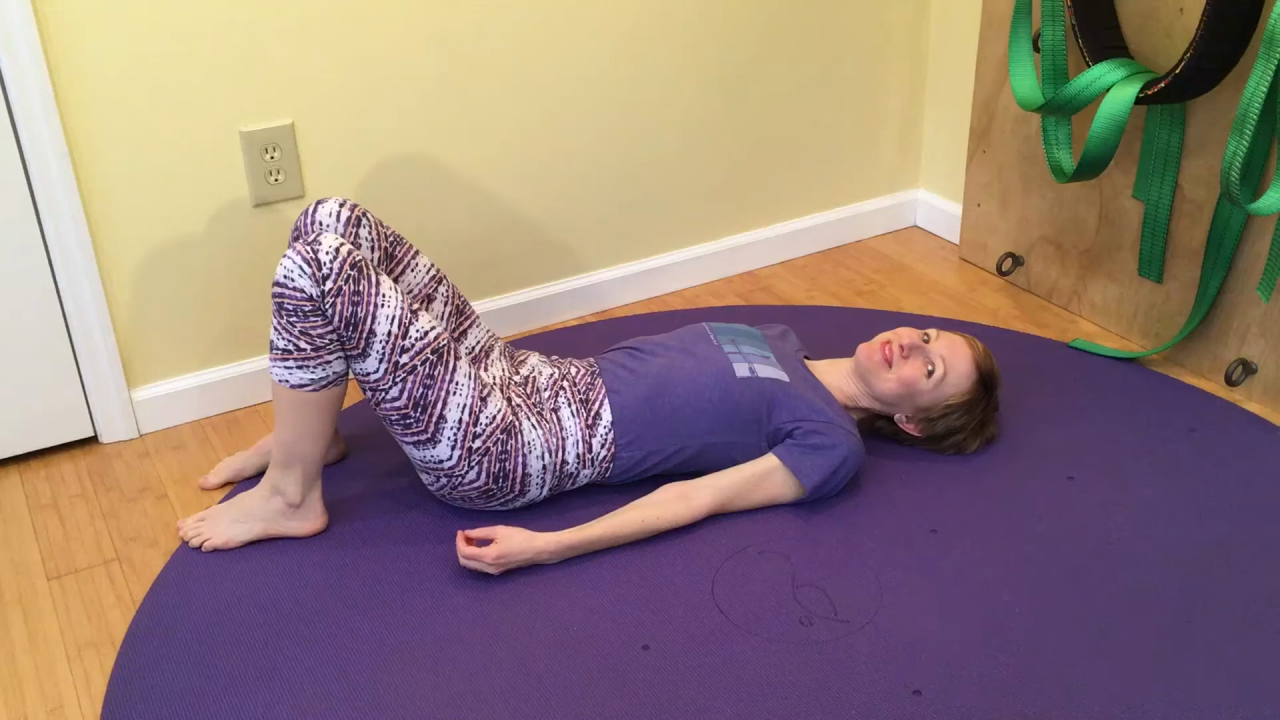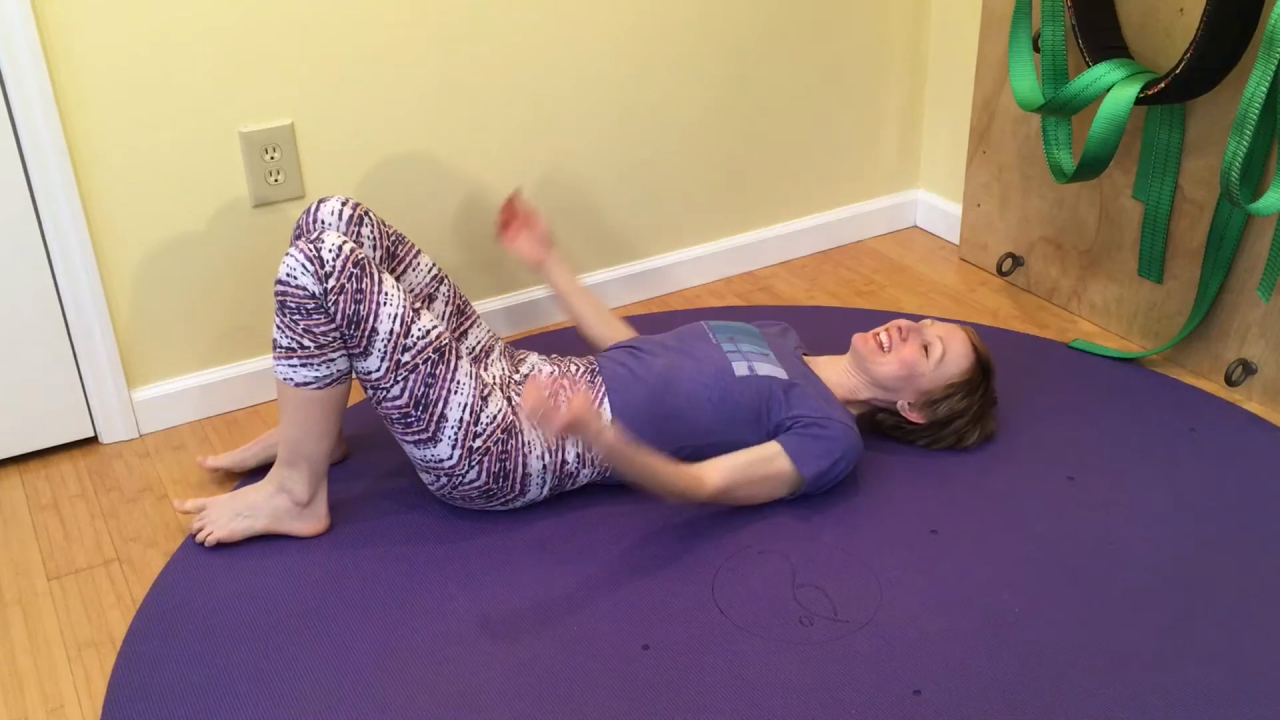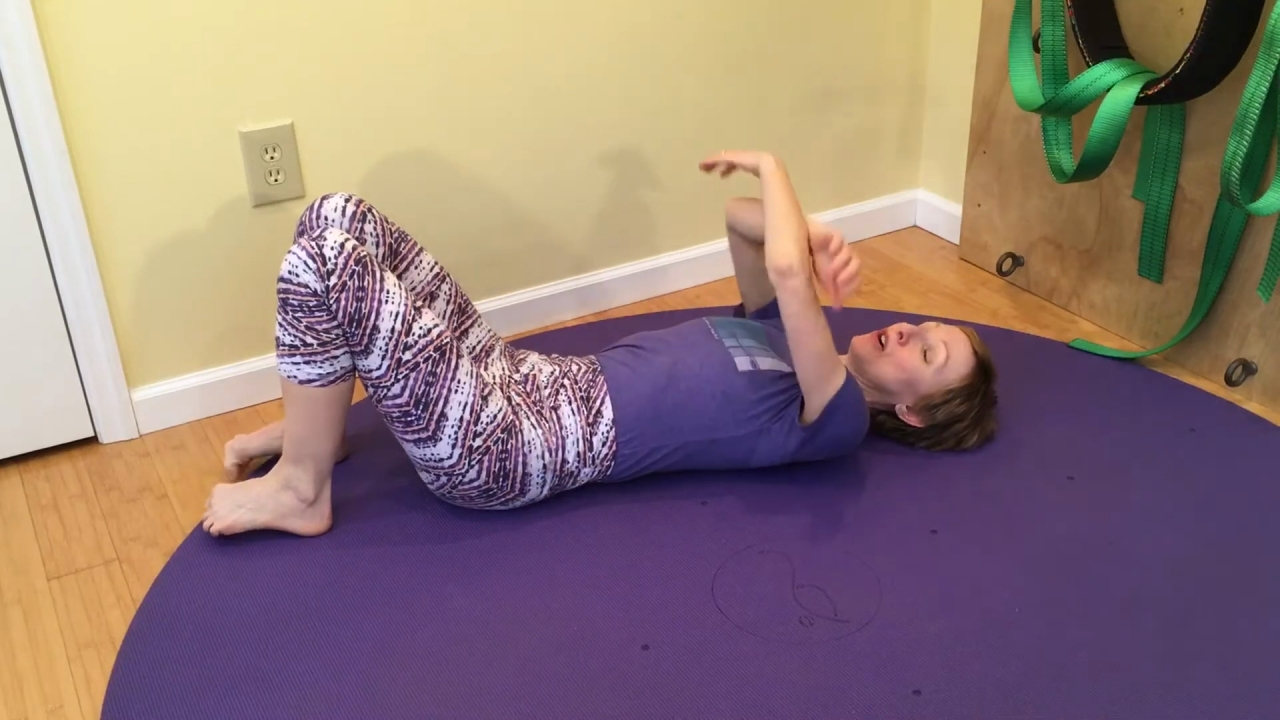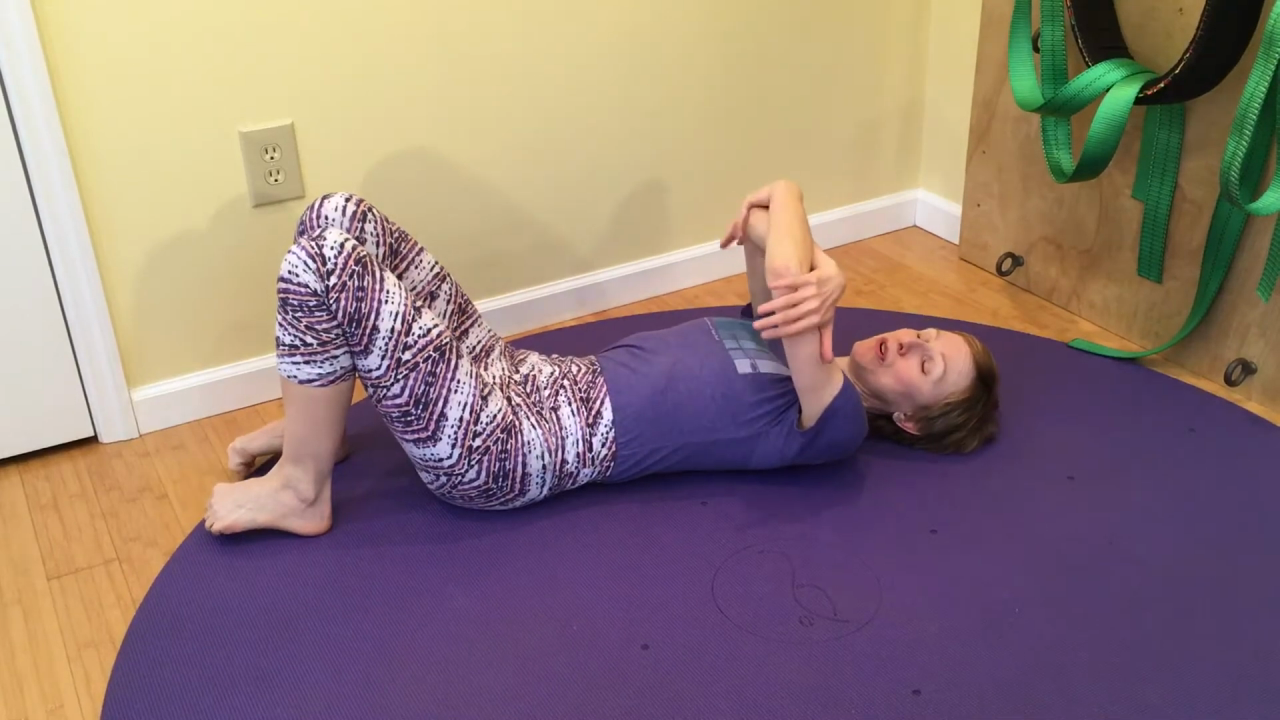
dt=0.7s
person 1, frame 1
left shoulder: (831, 448)
right shoulder: (783, 342)
left elbow: (694, 499)
left wrist: (539, 549)
left hip: (501, 451)
right hip: (532, 382)
left knee: (316, 264)
right knee: (333, 222)
left ankle: (289, 499)
right ankle: (306, 435)
person 1, frame 2
left shoulder: (830, 441)
right shoulder: (782, 341)
left elbow: (699, 487)
left wrist: (595, 433)
right wrist: (550, 265)
left hip: (492, 448)
right hip: (524, 377)
left knee: (320, 260)
right knee: (336, 220)
left ankle: (295, 495)
right ankle: (306, 430)
person 1, frame 3
left shoulder: (836, 418)
right shoulder: (791, 335)
left elbow: (789, 270)
right elbow: (743, 222)
left wrist: (771, 166)
right wrist: (822, 240)
left hip: (507, 448)
right hip: (533, 384)
left knee: (324, 260)
right knee: (342, 217)
left ankle: (300, 490)
right ankle: (311, 425)
person 1, frame 4
left shoulder: (836, 423)
right shoulder: (807, 350)
left elbow: (784, 271)
right elbow: (771, 249)
left wrist: (785, 198)
right wrist: (823, 275)
left hip: (504, 450)
right hip: (533, 382)
left knee: (324, 257)
right knee: (340, 217)
left ankle: (300, 488)
right ankle: (314, 424)
